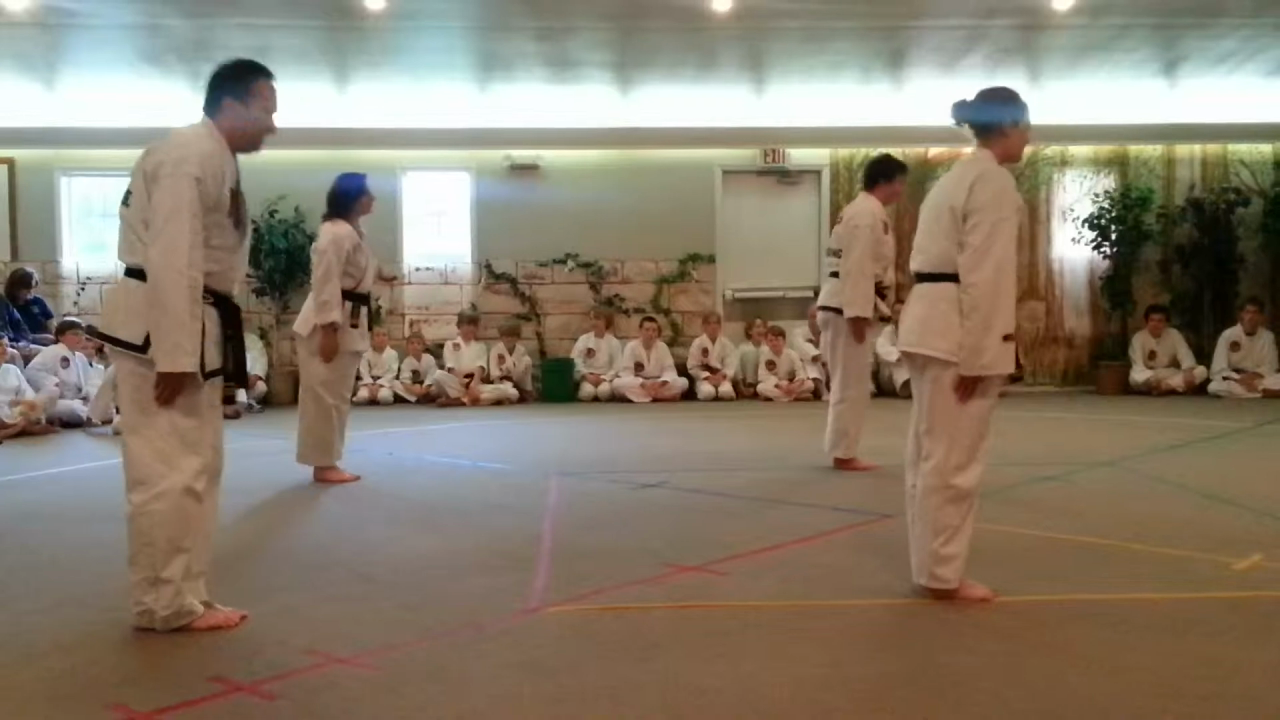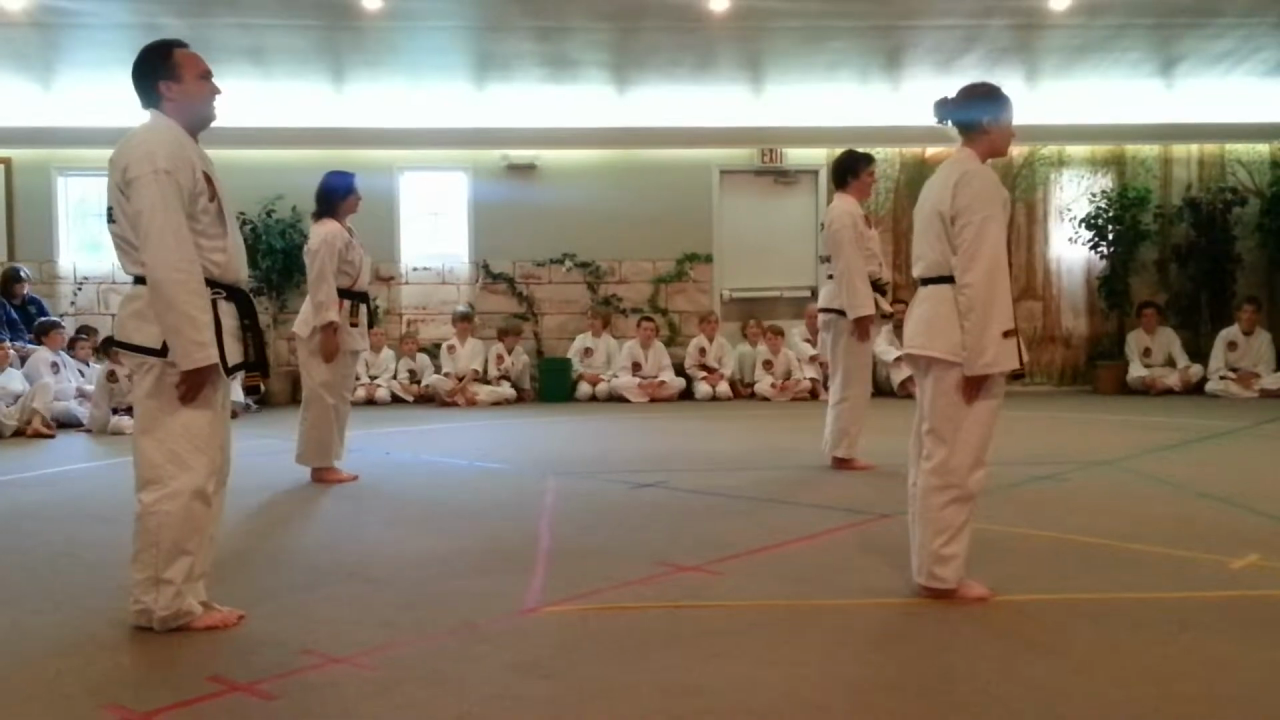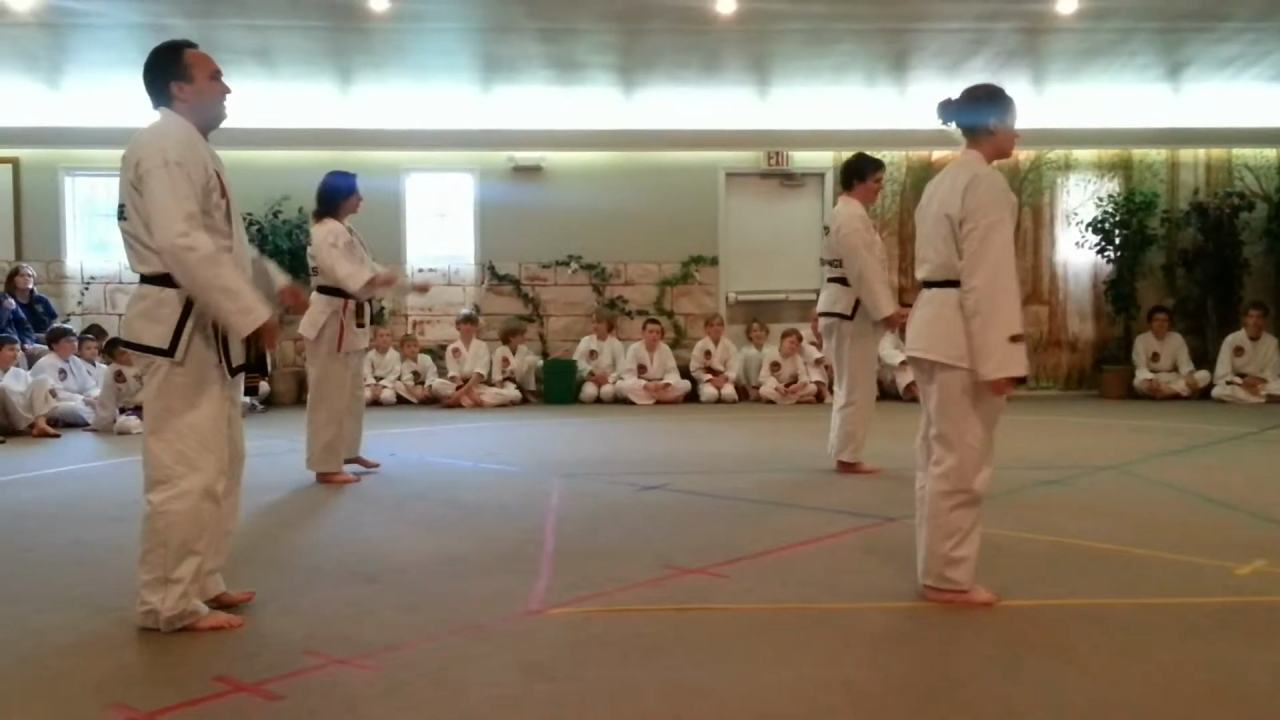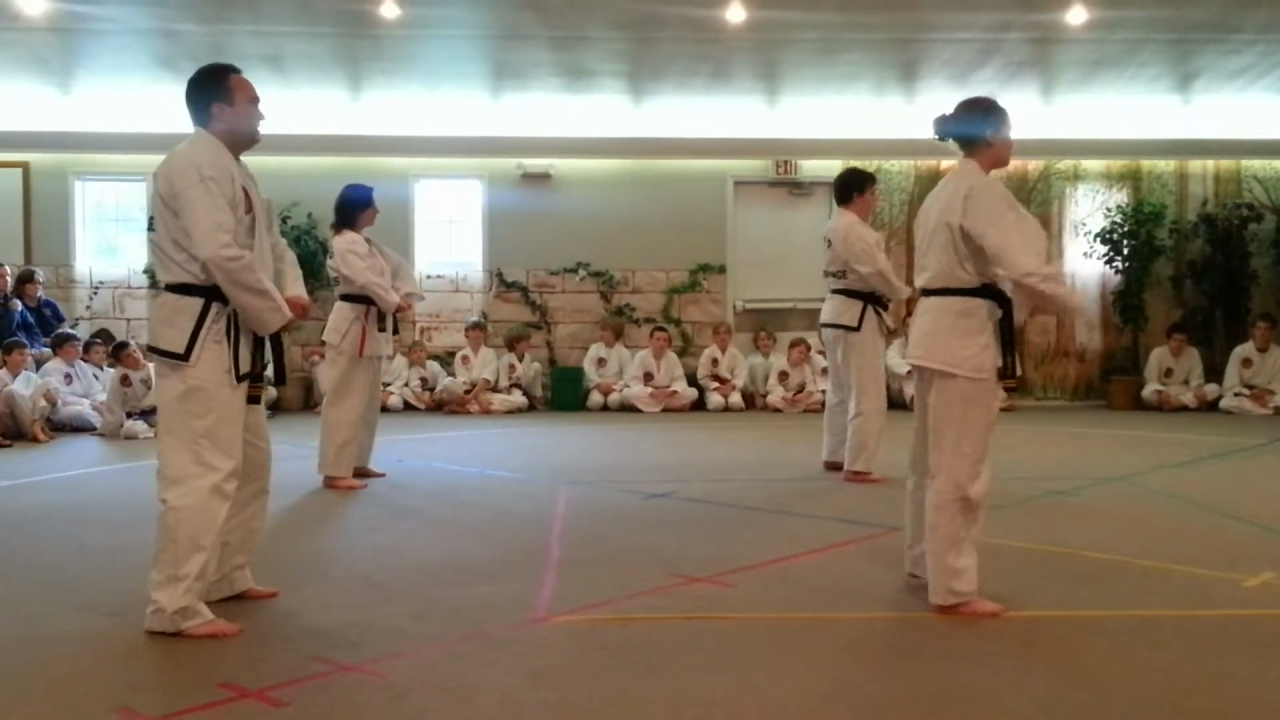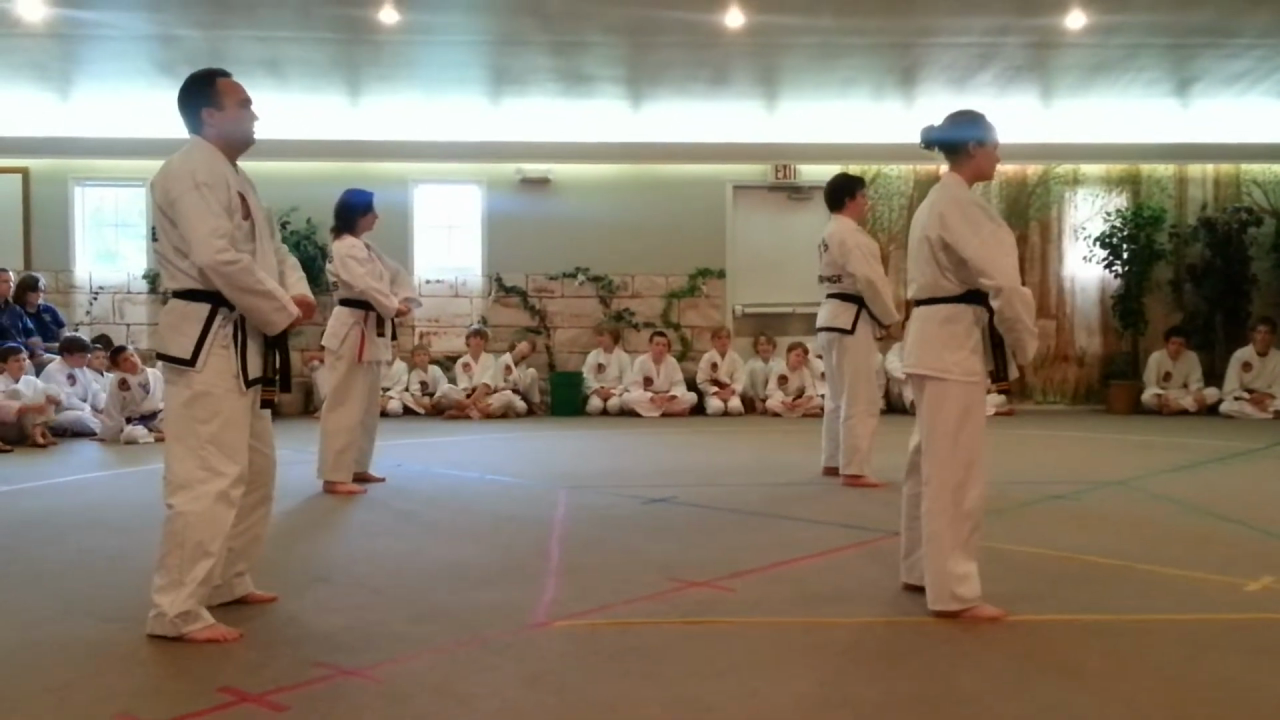
dt=0.7s
person 1, frame 1
left shoulder: (215, 158)
right shoulder: (190, 155)
right elbow: (172, 262)
right wrist: (173, 357)
left hip: (190, 326)
right hip: (161, 330)
left knee: (197, 467)
right knee: (169, 472)
left ankle: (184, 595)
right ankle: (165, 604)
person 1, frame 2
left shoulder: (180, 148)
right shoulder: (154, 150)
right elbow: (169, 262)
right wrist: (194, 350)
left hip: (201, 326)
right hip: (174, 332)
left knee: (202, 470)
right knee: (178, 473)
left ankle: (181, 594)
right ankle: (164, 603)
person 1, frame 3
left shoulder: (190, 147)
right shoulder: (165, 145)
left elbow: (222, 238)
right elbow: (184, 244)
left wrist: (276, 283)
right wrist: (249, 312)
left hip: (203, 327)
right hip: (180, 327)
left knee: (219, 461)
right knee: (187, 471)
left ankle: (198, 579)
right ankle: (169, 604)
person 1, frame 4
left shoulder: (234, 169)
right shoulder: (195, 164)
left elbow: (270, 245)
right elbow: (221, 254)
left wrist: (293, 293)
right wrist: (275, 315)
left hip: (229, 334)
right hip: (199, 335)
left knee: (248, 463)
right knee: (203, 472)
left ankle: (225, 576)
right ankle: (176, 606)
person 1, frame 5
left shoulder: (233, 176)
right shoulder: (190, 171)
left elbow: (271, 248)
right elbow: (219, 259)
left wrist: (297, 292)
right wrist: (282, 312)
left hip: (239, 341)
right hip: (207, 341)
left knee: (253, 469)
right knee: (208, 477)
left ankle: (226, 580)
right ankle: (177, 610)
person 2, frame 1
left shoulder: (957, 176)
right shoulder: (993, 180)
right elbow: (985, 276)
right wrist: (978, 356)
left hip: (928, 318)
right hip: (959, 327)
left knee: (931, 451)
right knee: (953, 457)
left ankle: (932, 567)
right ankle: (943, 575)
person 2, frame 2
left shoulder: (943, 176)
right shoulder: (977, 178)
right elbow: (980, 274)
right wrist: (981, 355)
left hip: (933, 321)
right hip: (961, 329)
left knee: (934, 453)
right knee: (955, 457)
left ankle: (933, 567)
right ankle: (941, 574)
person 2, frame 3
left shoulder: (945, 180)
right shoulder: (985, 180)
right elbow: (988, 274)
right wrist: (1000, 355)
left hip: (932, 323)
right hip: (961, 331)
left knee: (939, 457)
right knee: (961, 462)
left ankle: (937, 571)
right ankle: (947, 579)
person 2, frame 4
left shoulder: (943, 190)
right shoulder: (981, 189)
right elbow: (1026, 262)
right wrist: (1067, 297)
left hip: (936, 329)
right hip: (962, 336)
left knee: (934, 461)
right knee: (959, 468)
left ankle: (927, 561)
right ankle: (953, 590)
person 2, frame 5
left shoulder: (935, 202)
right shoulder: (961, 203)
right elbow: (1002, 279)
right wrist: (1024, 341)
left hip: (934, 337)
right hip: (953, 343)
left knee: (930, 462)
right knee: (954, 470)
left ankle: (922, 568)
right ankle: (953, 592)
person 3, frame 1
left shoulder: (862, 209)
right shoulder: (868, 212)
right elbow: (856, 267)
left wrist: (863, 309)
right wrist: (859, 312)
left hip: (843, 302)
right hip: (847, 304)
left knee: (850, 382)
right knee: (851, 383)
left ankle: (842, 449)
right ankle: (843, 454)
person 3, frame 2
left shoulder: (846, 210)
right shoulder: (845, 213)
right elbow: (849, 267)
left wrist: (861, 307)
right wrist: (861, 310)
left hip: (841, 304)
right hip: (847, 306)
left knee: (846, 382)
right knee: (851, 383)
left ankle: (839, 448)
right ankle: (841, 453)
person 3, frame 3
left shoulder: (846, 213)
right shoulder: (852, 217)
right elbow: (863, 269)
left wrist: (882, 306)
right wrist: (886, 309)
left hip: (839, 303)
right hip: (850, 307)
left knee: (850, 383)
right knee: (858, 386)
left ankle: (843, 450)
right ankle: (847, 457)
person 3, frame 4
left shoulder: (837, 226)
right shoulder: (853, 229)
right elbow: (878, 271)
left wrist: (890, 291)
right wrist: (902, 293)
left hip: (838, 312)
right hip: (856, 316)
left knee: (842, 391)
right knee: (867, 396)
left ankle: (835, 455)
right ankle: (857, 466)
person 3, frame 5
left shoulder: (831, 233)
right shoulder: (851, 234)
right elbow: (870, 280)
left wrist: (880, 317)
right wrist: (889, 317)
left hip: (833, 316)
right hip: (851, 320)
left knee: (838, 396)
right knee: (859, 399)
left ankle: (833, 461)
right ankle: (853, 469)
person 4, frame 1
left shoulder: (354, 231)
right shoulder: (336, 233)
right elbow: (324, 284)
right wrist: (329, 330)
left hip: (346, 321)
right hip: (328, 323)
left knee: (337, 395)
right knee: (324, 394)
left ankle: (328, 462)
right ankle: (323, 466)
person 4, frame 2
left shoulder: (345, 231)
right shoulder: (327, 233)
right elbow: (321, 285)
left wrist: (364, 326)
right wrist: (328, 331)
left hip: (346, 322)
right hip: (328, 323)
left knee: (339, 396)
right knee: (324, 395)
left ankle: (326, 462)
right ankle: (320, 465)
person 4, frame 3
left shoulder: (345, 232)
right shoulder: (326, 231)
left elbow: (366, 267)
right elbow: (340, 268)
left wrist: (408, 285)
right wrist: (370, 281)
left hip: (348, 320)
right hip: (330, 319)
left knee: (353, 391)
right knee: (329, 394)
left ankle: (348, 451)
right ankle: (326, 466)
person 4, frame 4
left shoulder: (367, 244)
right shoulder: (345, 243)
left elbow: (399, 267)
right elbow: (366, 279)
left wrist: (406, 296)
right wrist: (393, 303)
left hip: (371, 327)
right hip: (352, 326)
left knee: (369, 400)
right knee: (345, 399)
left ankle: (356, 463)
right ankle: (335, 472)
person 4, frame 5
left shoulder: (366, 248)
right shoulder: (345, 247)
left elbow: (397, 274)
right elbow: (365, 284)
left wrist: (406, 300)
right wrist: (393, 308)
left hip: (370, 331)
right hip: (352, 331)
left knee: (368, 404)
right knee: (344, 404)
left ankle: (356, 467)
right ankle: (334, 476)
